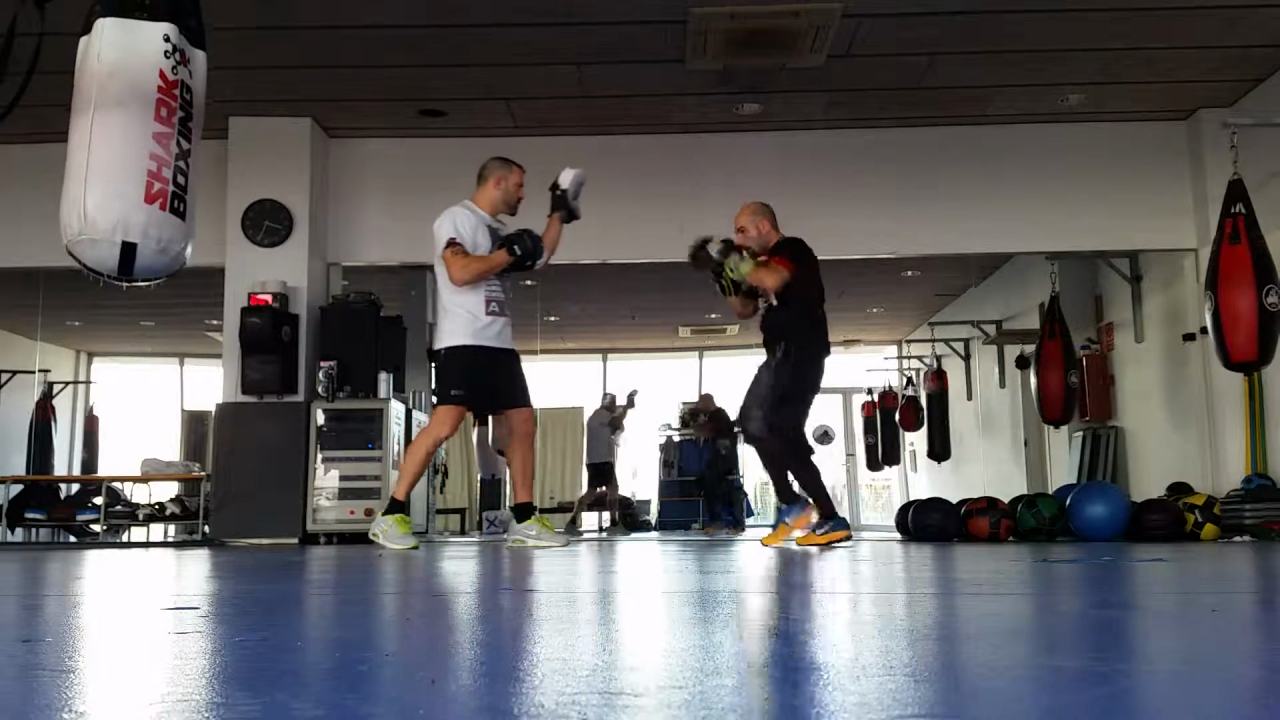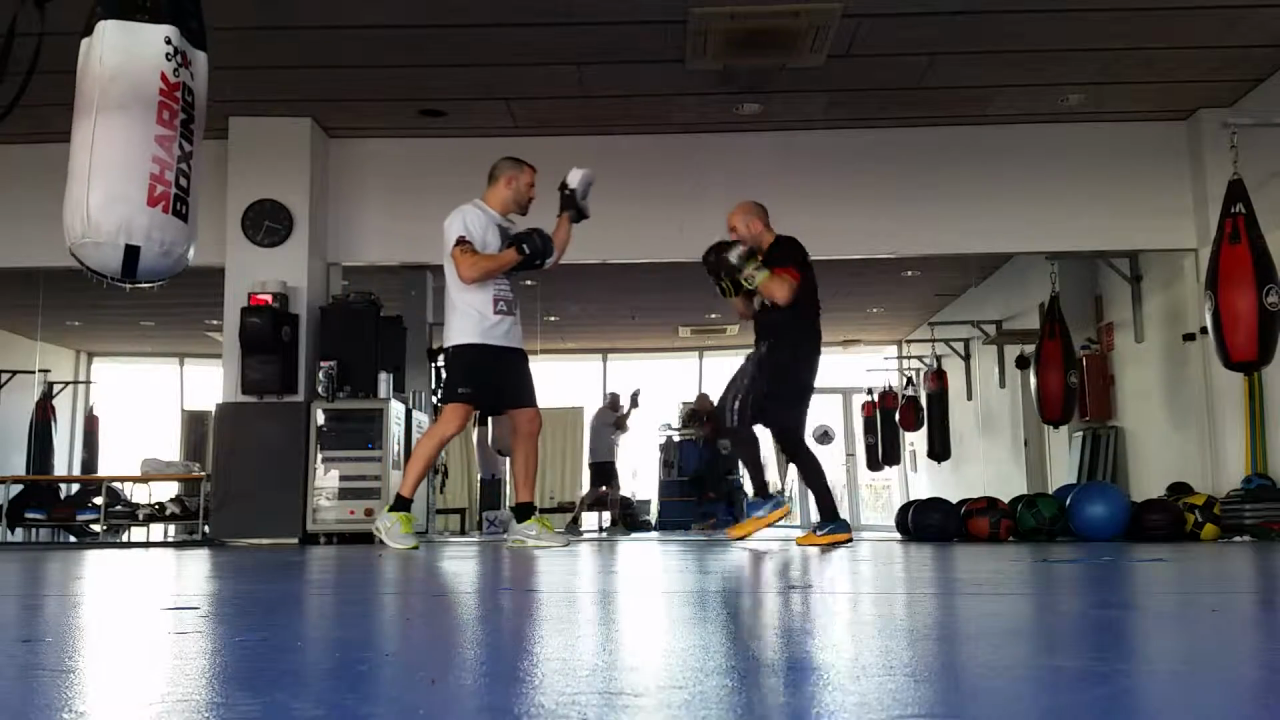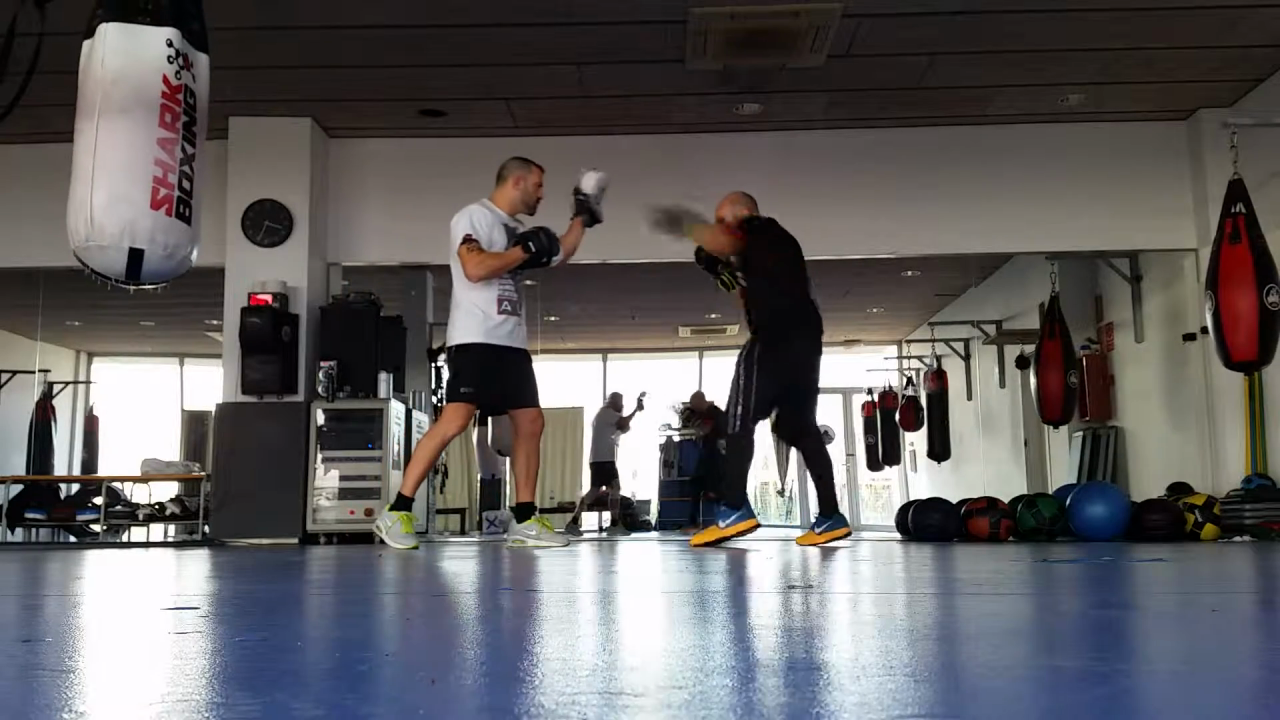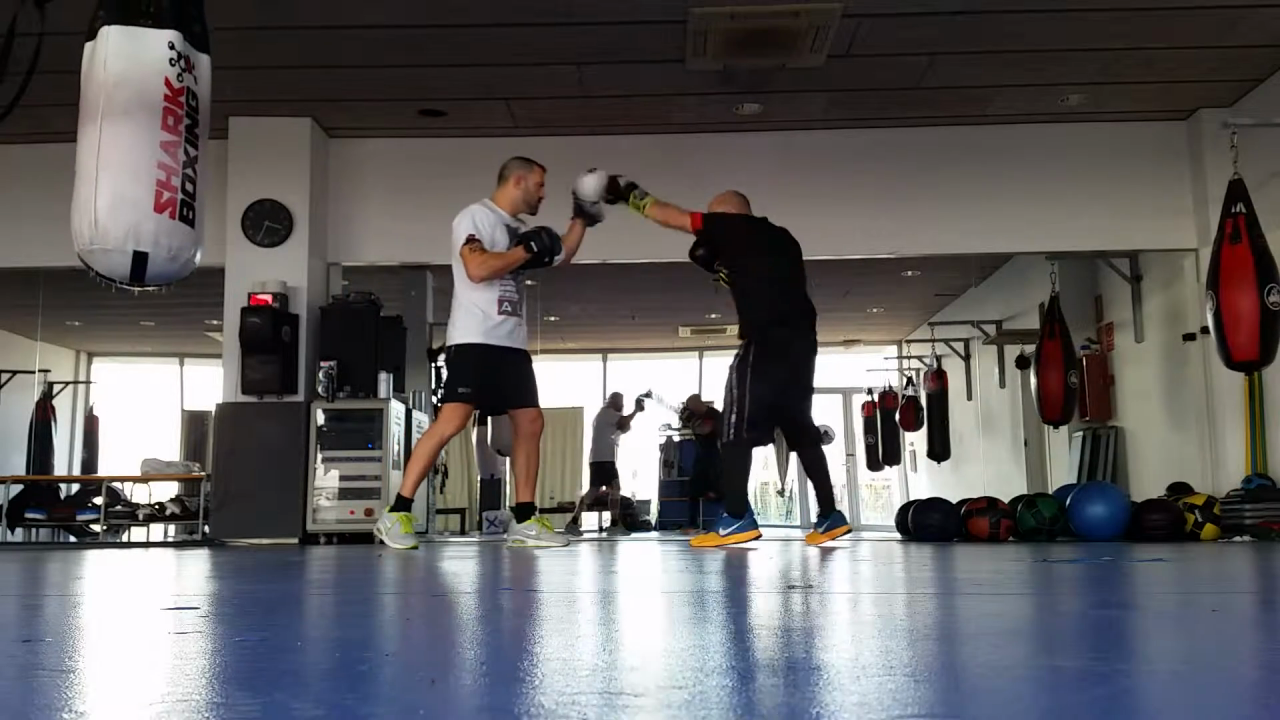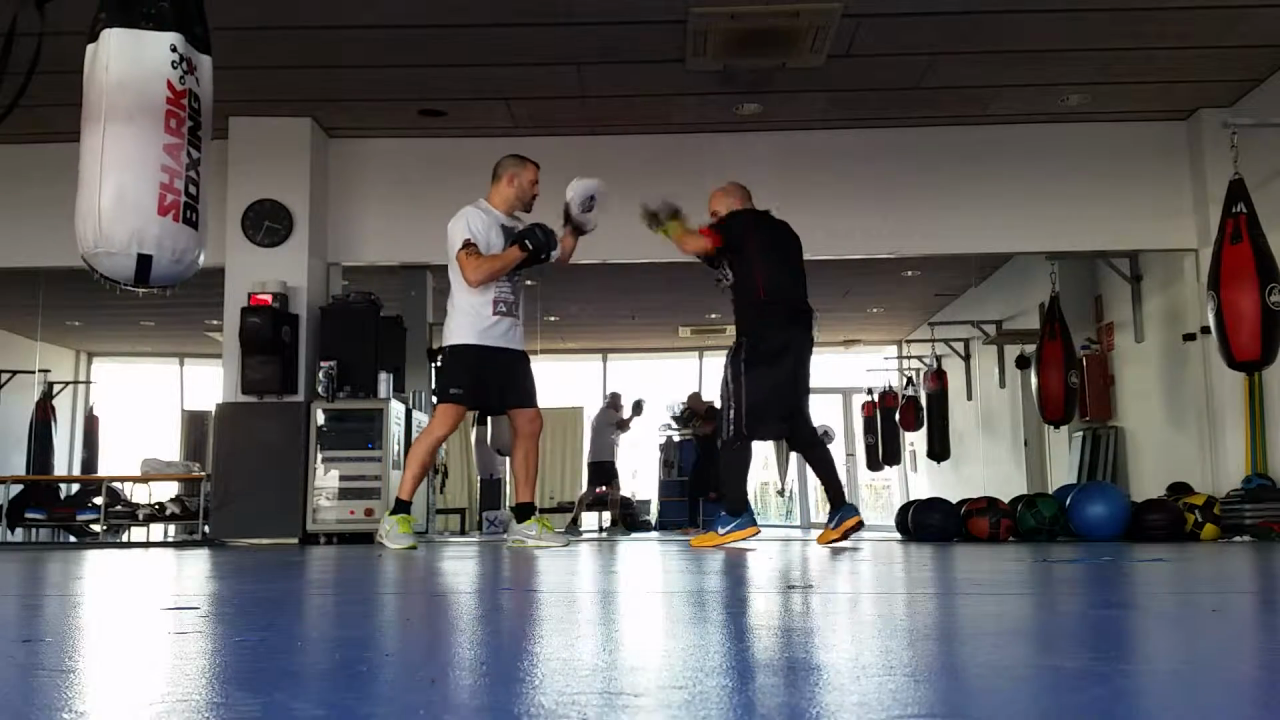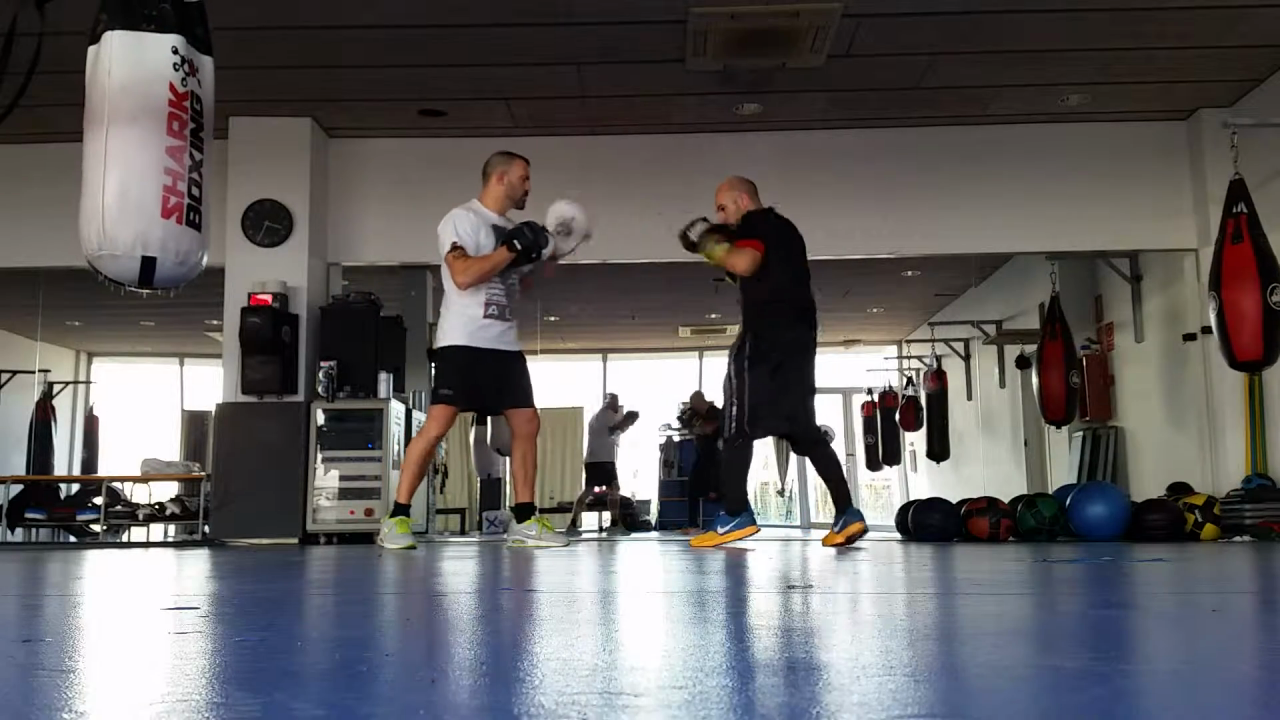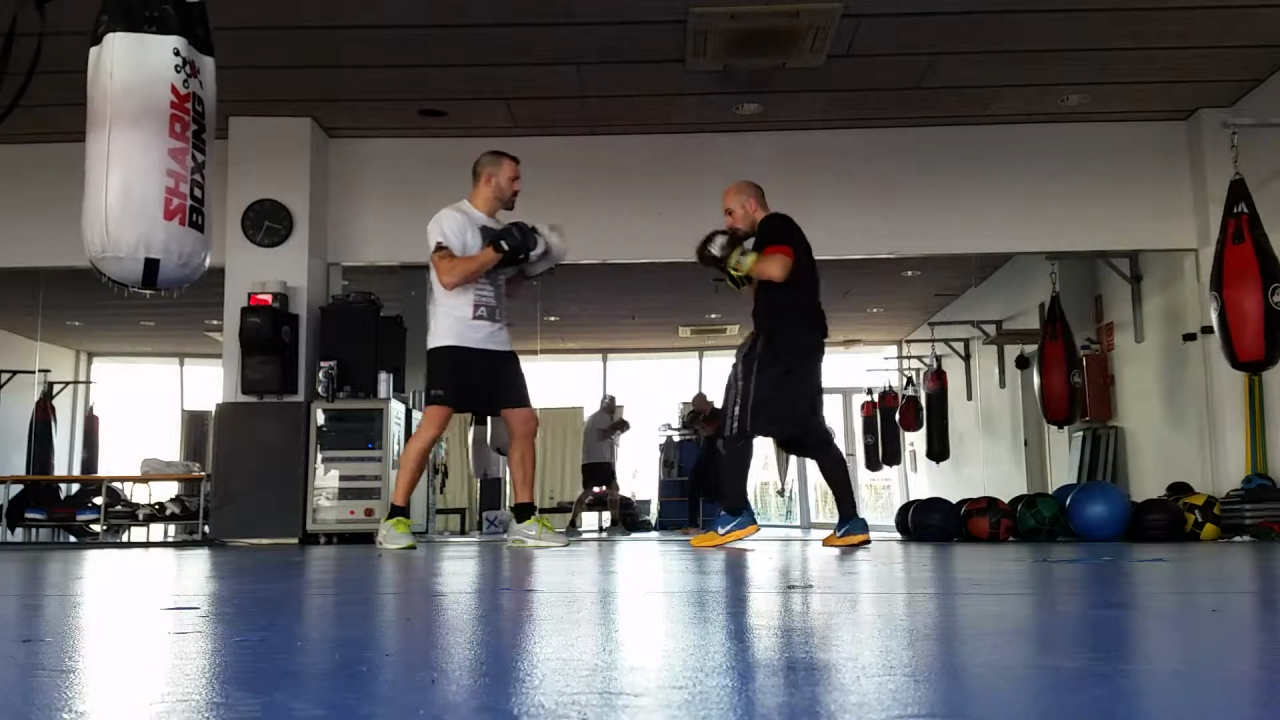
dt=0.1s
person 1, frame 1
left shoulder: (498, 229)
right shoulder: (457, 218)
left elbow: (538, 258)
right elbow: (460, 272)
left wrist: (559, 214)
right wrist: (511, 251)
left hip: (499, 344)
right hip: (463, 343)
left knee: (522, 425)
right knee: (444, 424)
left ankle: (524, 520)
right ankle: (392, 515)
person 1, frame 2
left shoulder: (507, 228)
right shoulder: (467, 216)
left elbow: (549, 255)
right elbow: (469, 270)
left wrist: (569, 214)
right wrist: (519, 251)
left hip: (507, 344)
right hip: (471, 341)
left knee: (528, 424)
right knee: (451, 422)
left ankle: (524, 520)
right ankle: (395, 513)
person 1, frame 3
left shoulder: (514, 228)
right shoulder: (474, 216)
left elbow: (558, 255)
right elbow: (476, 268)
left wrist: (582, 217)
right wrist: (525, 249)
left hip: (511, 343)
right hip: (475, 340)
left knee: (531, 424)
right knee: (454, 421)
left ankle: (525, 520)
right ankle: (396, 511)
person 1, frame 4
left shoulder: (520, 229)
right shoulder: (477, 216)
left elbow: (562, 254)
right elbow: (479, 268)
left wrist: (584, 218)
right wrist: (528, 249)
left hip: (512, 344)
right hip: (474, 340)
left knee: (530, 424)
right knee: (451, 421)
left ankle: (525, 521)
right ankle: (397, 513)
person 1, frame 5
left shoulder: (516, 227)
right shoulder: (472, 218)
left elbow: (556, 256)
right elbow: (475, 273)
left wrist: (573, 228)
right wrist: (524, 248)
left hip: (509, 344)
right hip: (470, 341)
left knee: (529, 424)
right knee: (445, 423)
left ankle: (524, 520)
right ankle: (397, 515)
person 1, frame 6
left shoulder: (510, 228)
right shoulder: (463, 218)
right elbow: (463, 276)
left wrist: (551, 250)
right wrist: (511, 249)
left hip: (504, 345)
right hip: (463, 342)
left knee: (527, 425)
right knee: (438, 424)
left ankle: (524, 521)
right ankle: (396, 518)
person 1, frame 7
left shoulder: (501, 229)
right shoulder: (451, 220)
right elbow: (450, 276)
left wrist: (527, 259)
right wrist: (498, 249)
left hip: (496, 346)
right hip: (454, 343)
left knee: (525, 424)
right knee: (433, 425)
left ankle: (523, 520)
right ankle: (395, 519)
person 2, frame 1
left shoulder: (792, 250)
right shoulder: (765, 263)
left elbow: (771, 281)
right elbow: (744, 310)
left wrist: (736, 260)
right wrist: (727, 276)
left hip: (798, 352)
right hip: (788, 356)
left knee: (756, 420)
right knee: (786, 437)
left ankle: (792, 503)
right ankle: (830, 520)
person 2, frame 2
left shoulder: (785, 250)
right shoulder: (764, 261)
left elbow: (781, 295)
right elbow: (746, 312)
left wrist: (743, 263)
right wrist: (726, 277)
left hip: (783, 350)
right hip: (796, 353)
left knee: (732, 415)
right knee: (790, 439)
left ankle: (763, 498)
right ankle: (831, 521)
person 2, frame 3
left shoulder: (757, 229)
right shoulder: (779, 239)
left elbow: (717, 241)
left wrist: (681, 222)
right wrist: (723, 271)
left hip: (775, 339)
right hip: (802, 341)
left knee: (739, 422)
right knee: (801, 429)
left ankle: (735, 510)
right ankle: (830, 517)
person 2, frame 4
left shoulder: (734, 227)
right shoulder: (782, 237)
left elbow: (673, 217)
left wrist: (632, 195)
right wrist: (723, 268)
left hip: (765, 342)
right hip: (800, 339)
left knee: (739, 427)
right knee: (798, 427)
left ankle: (738, 518)
right ankle: (829, 516)
person 2, frame 5
left shoulder: (741, 223)
right shoulder: (783, 233)
left elbow: (693, 244)
left wrist: (667, 221)
right wrist: (723, 263)
left hip: (760, 338)
right hip: (796, 334)
left knee: (737, 421)
right knee: (797, 424)
left ankle: (736, 516)
right ankle: (841, 510)
person 2, frame 6
left shoulder: (757, 221)
right shoulder: (785, 229)
left elbow: (744, 264)
left wrist: (709, 242)
right wrist: (722, 253)
left hip: (765, 334)
right hip: (798, 335)
left knee: (737, 420)
right knee: (801, 425)
left ankle: (735, 515)
right ankle: (847, 514)
person 2, frame 7
left shoulder: (775, 226)
right shoulder: (786, 233)
left elbow: (777, 271)
left wrist: (733, 254)
right wrist: (735, 271)
left hip: (777, 336)
right hip: (808, 337)
left knee: (738, 419)
right knee: (809, 429)
left ankle: (735, 514)
right ankle: (851, 521)
